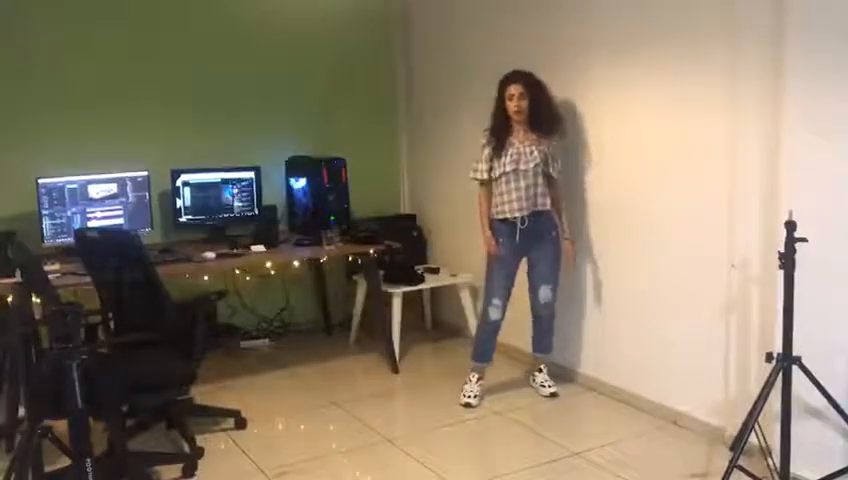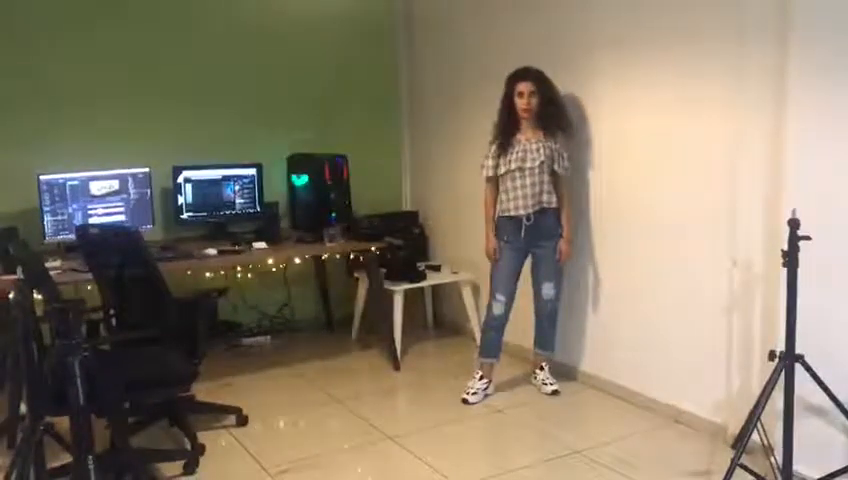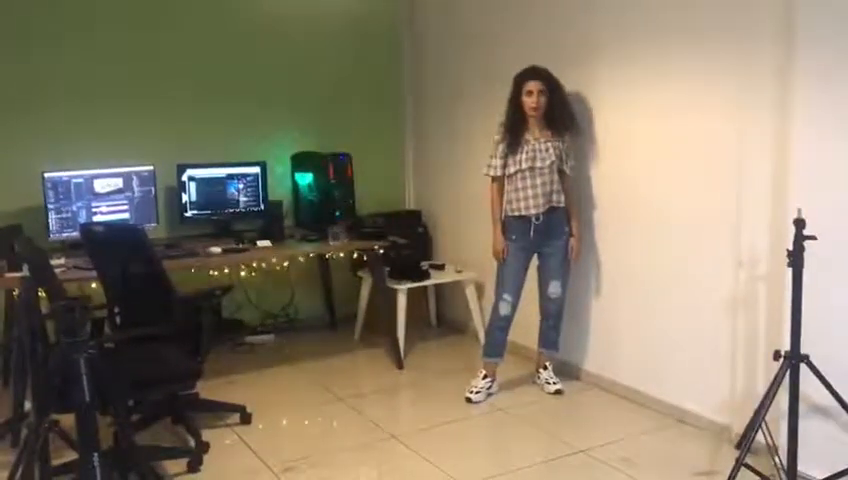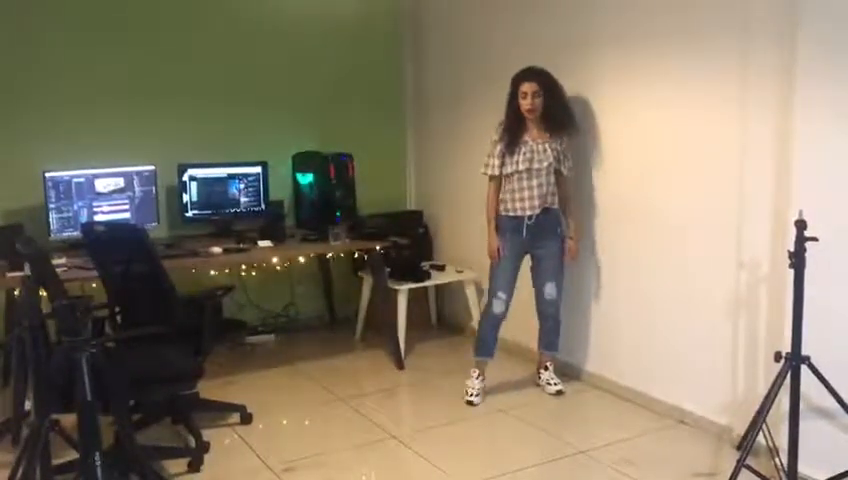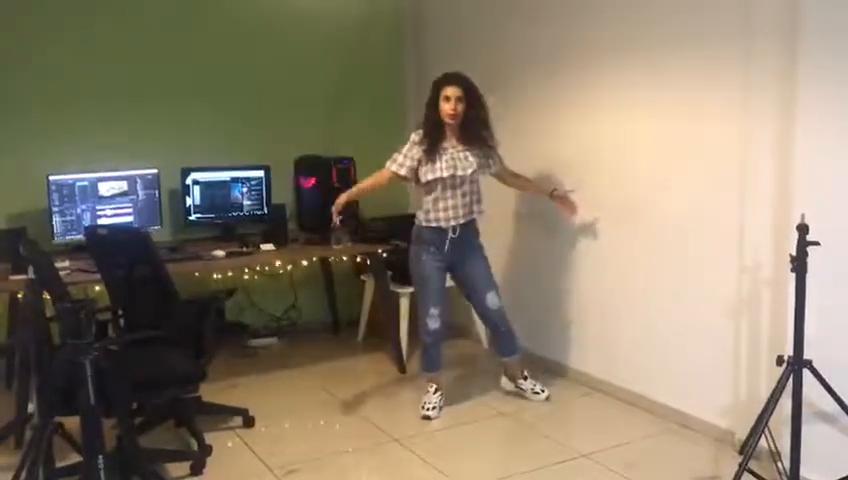
dt=1s
person 1, frame 1
left shoulder: (546, 141)
right shoulder: (493, 142)
left elbow: (554, 190)
right elbow: (484, 190)
left wrist: (565, 233)
right wrist: (487, 233)
left hip: (541, 229)
right hip: (505, 230)
left knee: (544, 303)
right knee: (493, 307)
left ankle: (539, 371)
right ankle: (476, 377)
person 1, frame 2
left shoulder: (554, 139)
right shoulder: (501, 140)
left elbow: (561, 189)
right elbow: (491, 189)
left wrist: (566, 233)
right wrist: (489, 233)
left hip: (546, 227)
right hip: (510, 228)
left knee: (548, 301)
right knee: (499, 303)
left ankle: (541, 369)
right ankle: (484, 376)
person 1, frame 3
left shoulder: (560, 138)
right shoulder: (507, 138)
left elbow: (566, 186)
right elbow: (496, 187)
left wrist: (575, 230)
right wrist: (497, 232)
left hip: (554, 227)
right hip: (518, 228)
left knee: (553, 300)
right knee: (505, 302)
left ankle: (544, 368)
right ankle: (488, 375)
person 1, frame 4
left shoulder: (558, 138)
right shoulder: (505, 137)
left elbow: (563, 187)
right elbow: (493, 186)
left wrist: (571, 230)
right wrist: (491, 231)
left hip: (548, 227)
right hip: (511, 227)
left knee: (550, 301)
right knee: (497, 302)
left ankle: (545, 369)
right ankle: (478, 374)
person 1, frame 5
left shoulder: (479, 144)
right shoulder: (422, 142)
left elbow: (507, 175)
right elbow: (387, 174)
left wrist: (550, 192)
right wrist: (348, 195)
left hip: (467, 238)
right hip: (430, 240)
left knee: (493, 308)
right knee: (431, 318)
left ankle: (514, 375)
right ankle: (434, 388)
